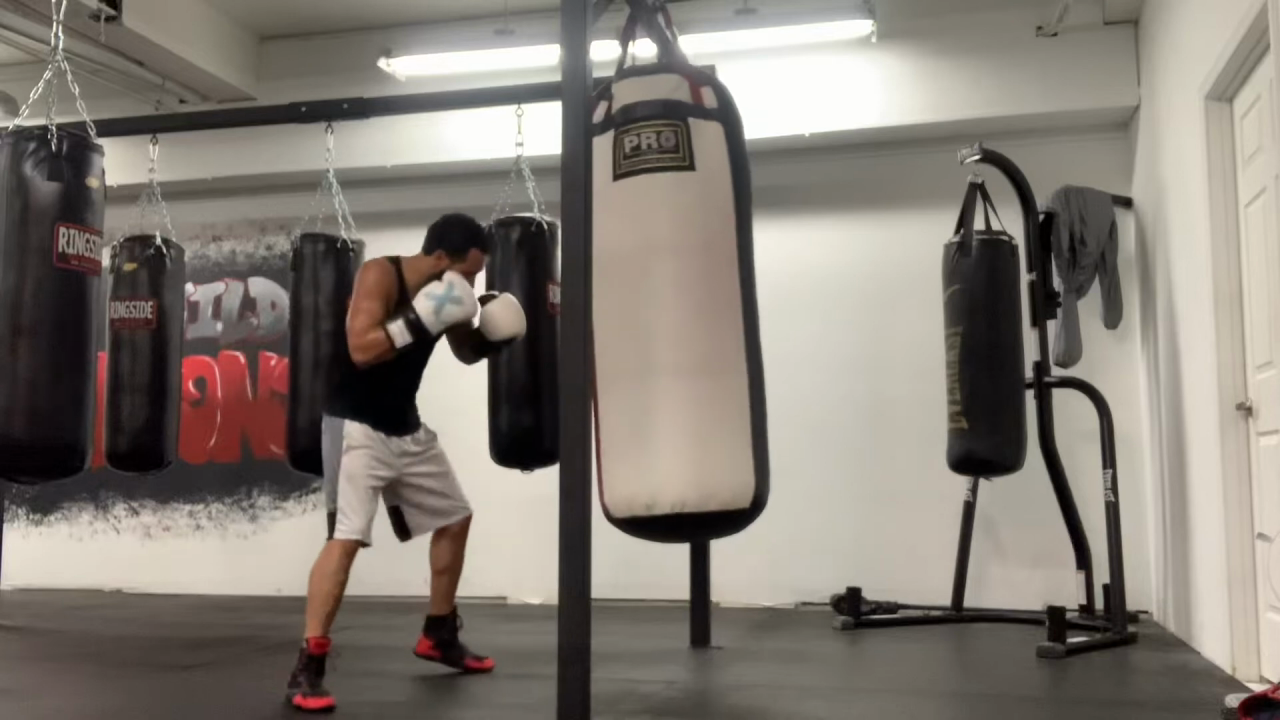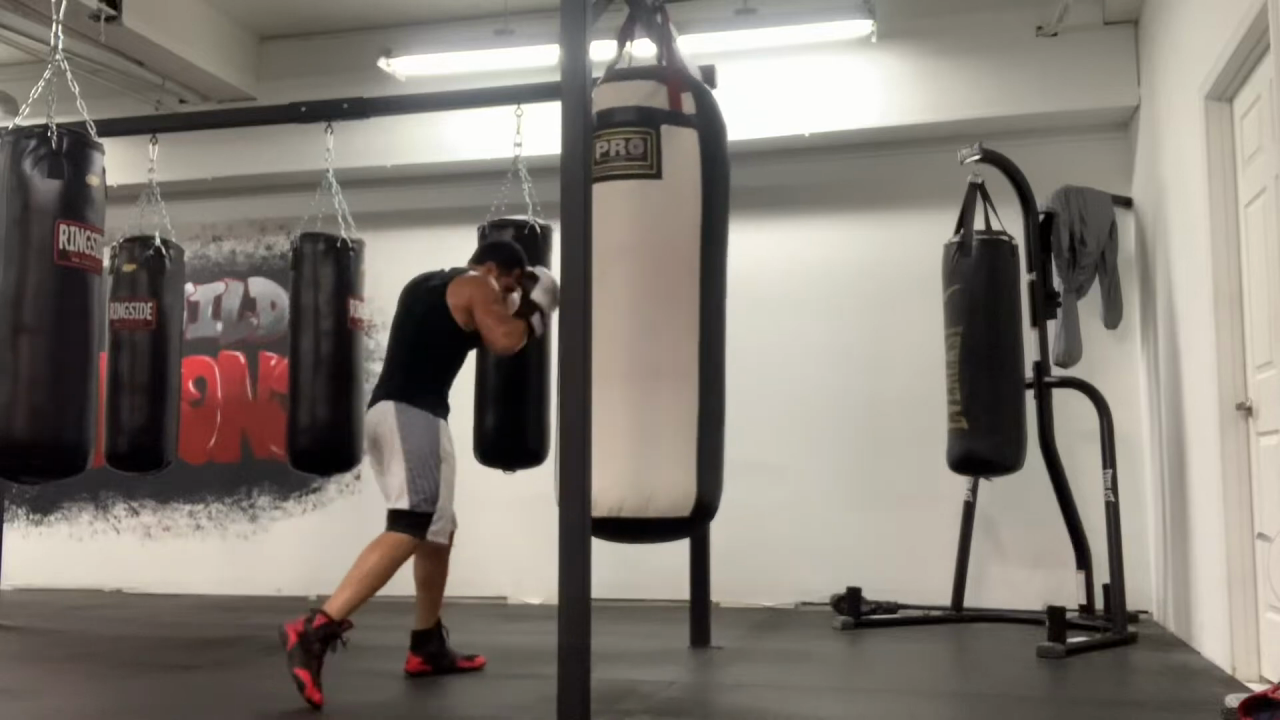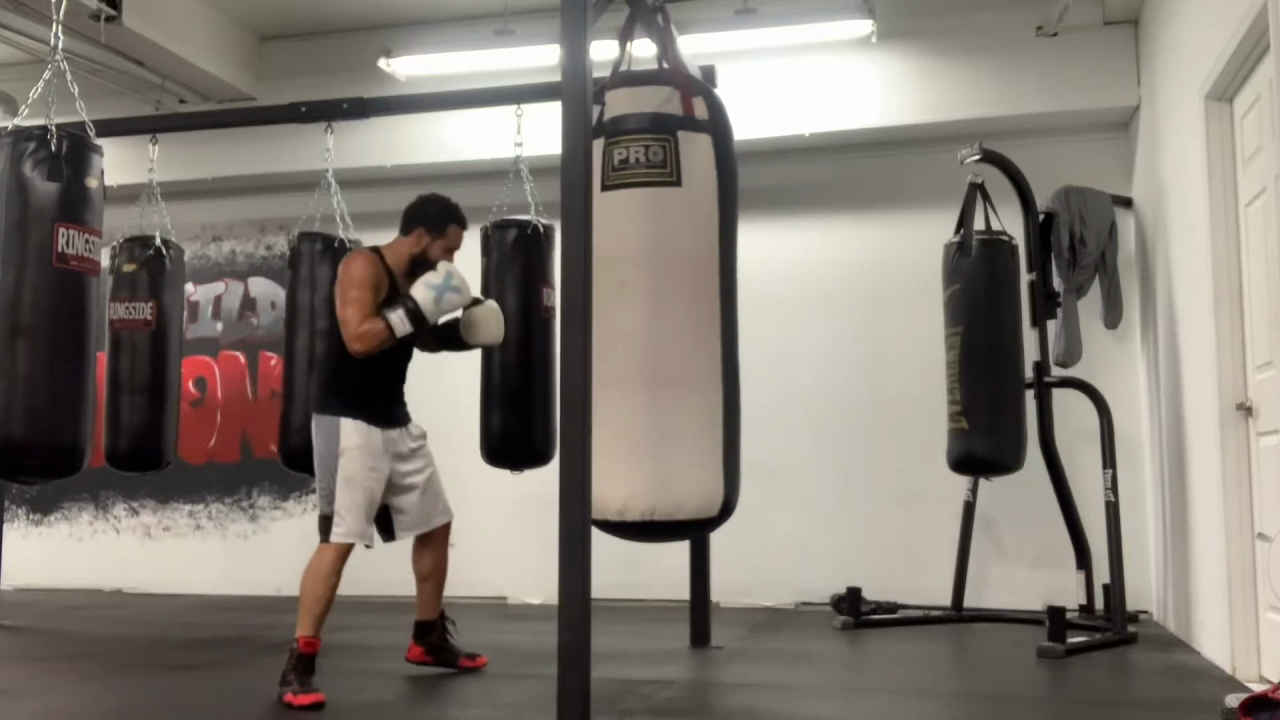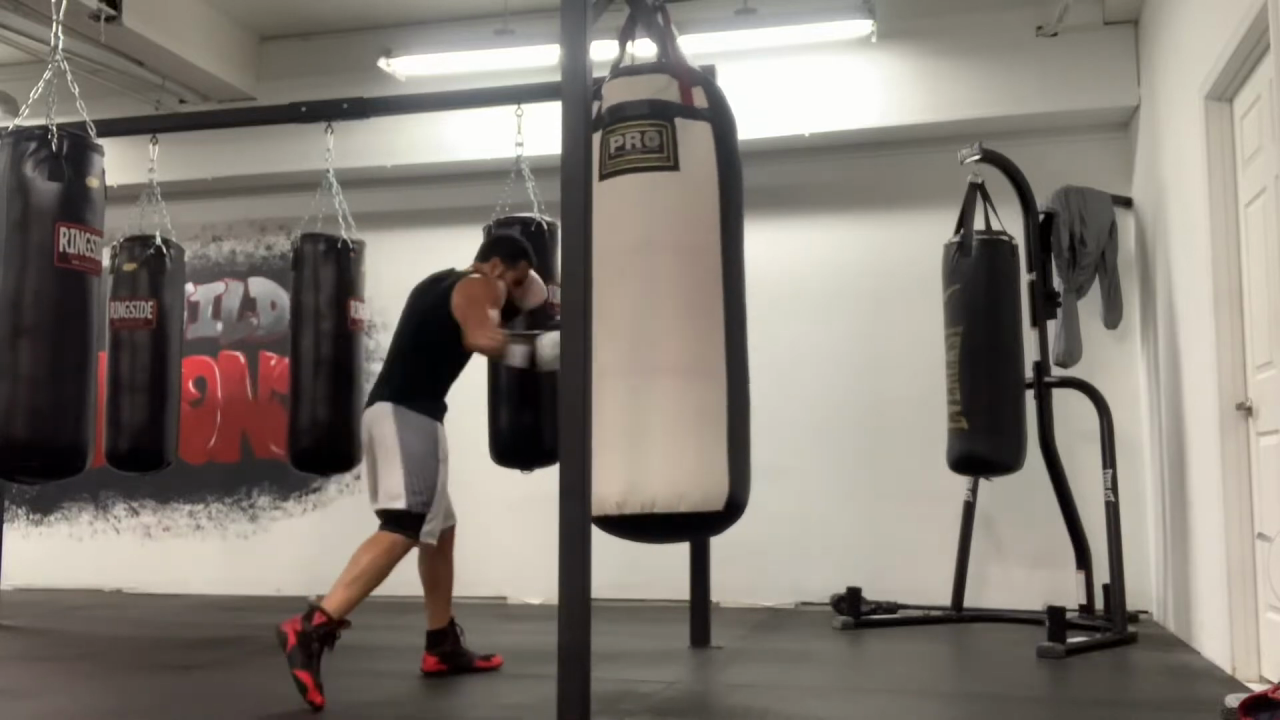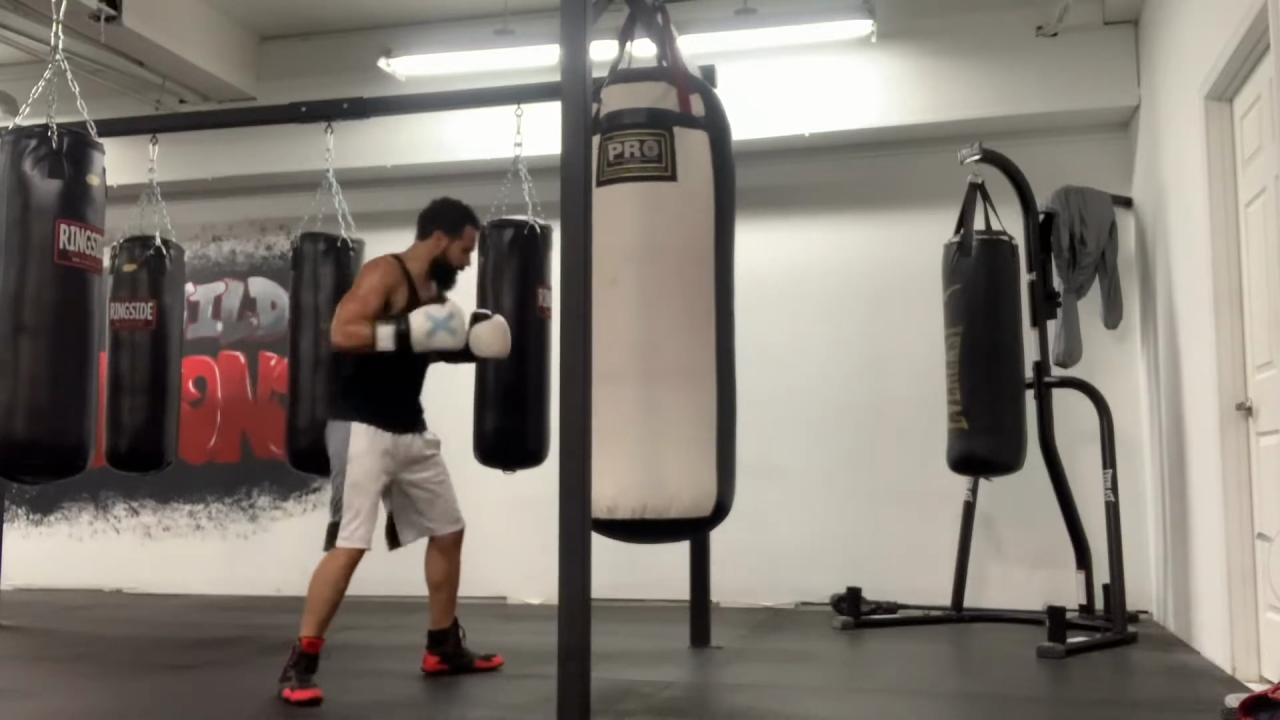
dt=0.7s
person 1, frame 1
left shoulder: (443, 291)
right shoulder: (379, 275)
left elbow: (467, 351)
right elbow: (363, 350)
left wrist: (491, 328)
right wrist: (422, 318)
left hip: (407, 428)
right hip: (356, 425)
left knee: (455, 520)
right knee: (346, 538)
left ankle: (439, 634)
right ankle: (307, 668)
person 1, frame 2
left shoulder: (424, 284)
right shoulder: (476, 286)
right elbow: (505, 341)
right wrist: (539, 306)
left hip: (388, 410)
right hip: (416, 415)
left knee: (437, 533)
right knee: (408, 532)
left ankle: (427, 646)
right ankle: (314, 632)
person 1, frame 3
left shoulder: (419, 275)
right shoulder: (362, 266)
right elbow: (359, 340)
left wrist: (462, 329)
right wrist: (421, 307)
left hip: (396, 422)
right hip: (347, 422)
left knee: (436, 526)
right knee: (340, 540)
left ankle: (429, 637)
right ankle: (298, 665)
person 1, frame 4
left shoulder: (442, 284)
right shoulder: (481, 287)
right elbow: (486, 342)
left wrist: (512, 304)
right wrist: (534, 350)
left hip: (387, 412)
right hip: (409, 417)
left knee: (439, 530)
right knee: (401, 531)
left ankle: (442, 646)
right ankle: (311, 631)
person 1, frame 5
left shoulder: (434, 288)
right shoulder: (383, 274)
right elbow: (342, 335)
left wrist: (468, 342)
right wrist: (408, 333)
left hip: (411, 431)
right hip: (361, 428)
left knee: (448, 532)
right knee: (348, 546)
left ankle: (443, 646)
right ankle: (300, 662)
